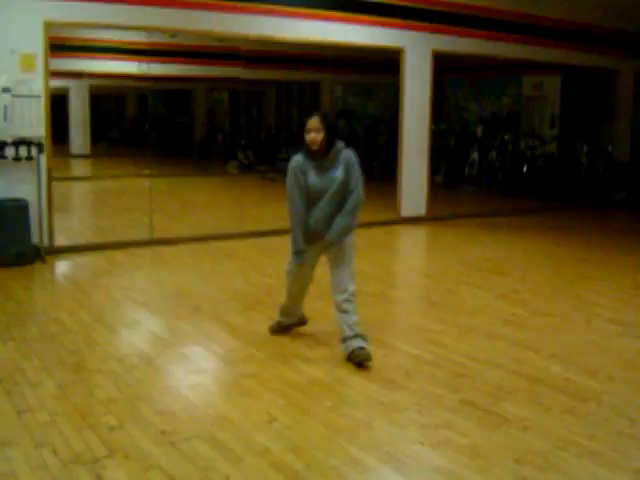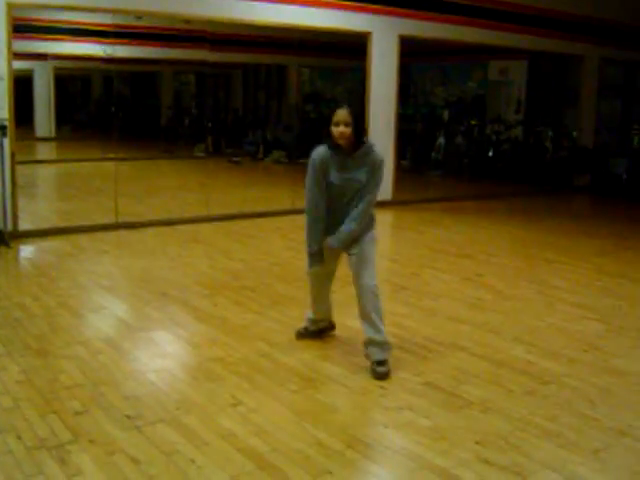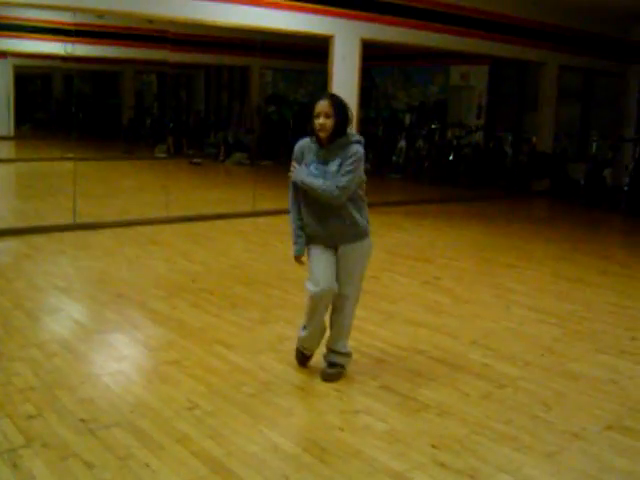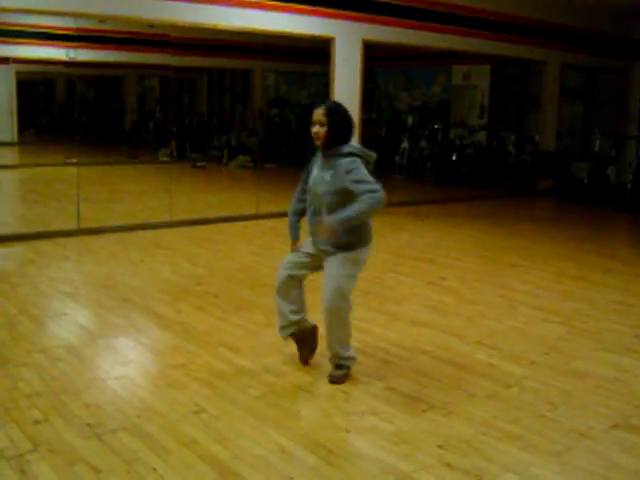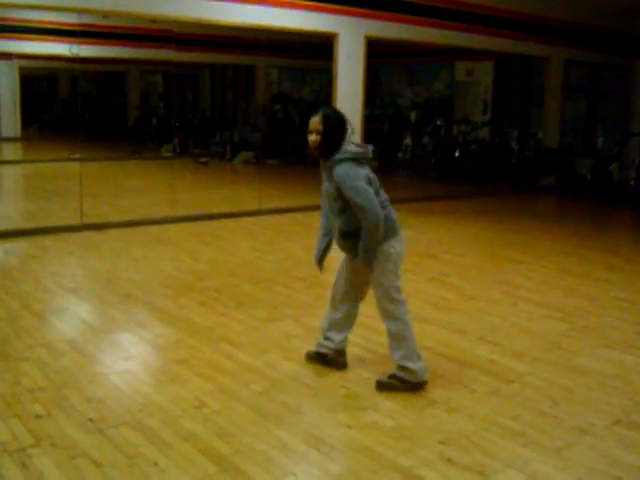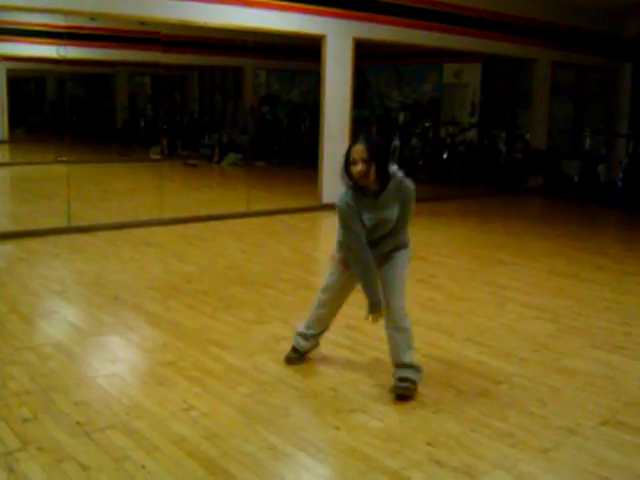
dt=0.7s
person 1, frame 1
left shoulder: (346, 158)
right shoulder: (298, 164)
left elbow: (356, 197)
right elbow: (297, 211)
left wrist: (336, 232)
right wrist: (298, 249)
left hip: (340, 234)
right hip: (309, 235)
left knee: (344, 288)
right knee: (297, 279)
left ankle: (355, 343)
right ankle: (289, 317)
person 1, frame 2
left shoulder: (372, 159)
right shoulder: (321, 157)
left elbow: (365, 204)
right elbow: (315, 204)
left wrist: (342, 239)
right wrist: (314, 249)
left hip: (361, 232)
right hip: (327, 230)
left knee: (367, 287)
right knee: (318, 280)
left ankle: (378, 351)
right ankle: (320, 322)
person 1, frame 3
left shoulder: (354, 152)
right shoulder: (303, 149)
left elbow: (337, 192)
right elbow: (296, 198)
left wrist: (303, 177)
right wrist: (298, 242)
left hip: (354, 237)
right hip: (318, 237)
left knee: (346, 297)
right knee: (321, 289)
left ankle: (337, 356)
right ankle: (307, 341)
person 1, frame 4
left shoulder: (349, 163)
right shoulder: (319, 155)
left elbow: (376, 196)
right elbow: (304, 192)
left wrist: (340, 221)
right wrist: (294, 224)
left hip: (348, 246)
right hip: (319, 240)
left knee: (334, 304)
right knee: (286, 273)
left ankle: (342, 360)
right ankle: (300, 329)
person 1, frame 5
left shoulder: (345, 170)
right shoulder: (329, 162)
left elbow: (372, 213)
right elbow: (331, 210)
left wrist: (367, 254)
right wrist: (324, 244)
left hip: (382, 241)
right hip: (358, 243)
left knee: (389, 303)
right knee: (342, 294)
left ankle: (411, 371)
right ankle: (331, 349)
person 1, frame 6
left shoulder: (403, 188)
right shoulder: (348, 200)
left elbow: (398, 234)
right elbow: (355, 250)
right wrist: (372, 295)
left hip: (391, 251)
right hip: (355, 253)
left knee: (395, 309)
right knee: (328, 298)
left ankle: (407, 375)
right ankle: (303, 343)
